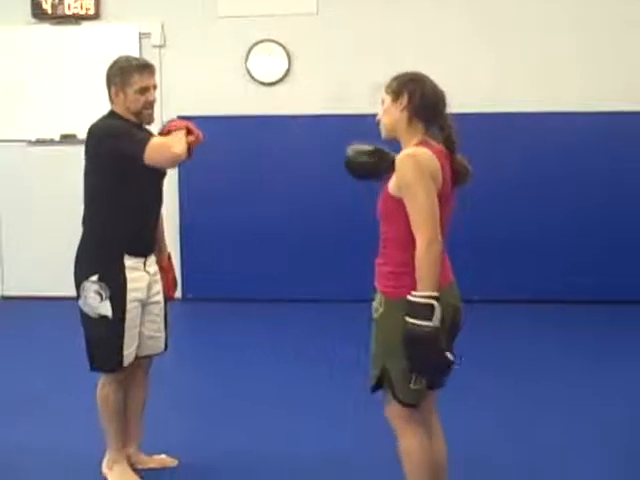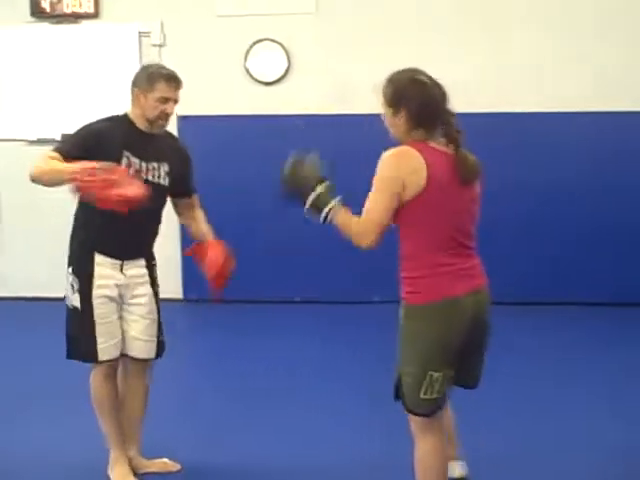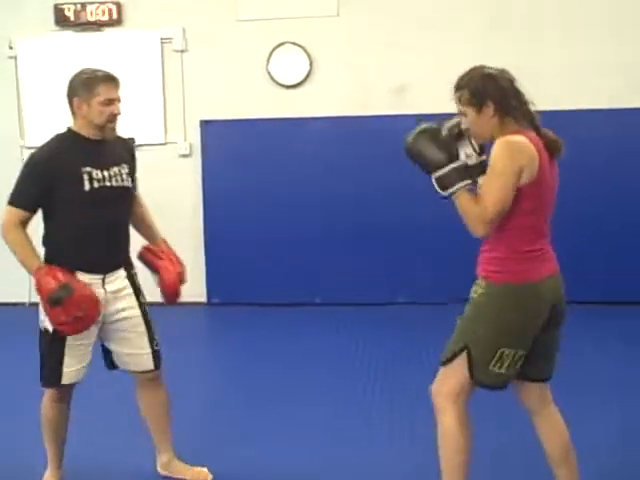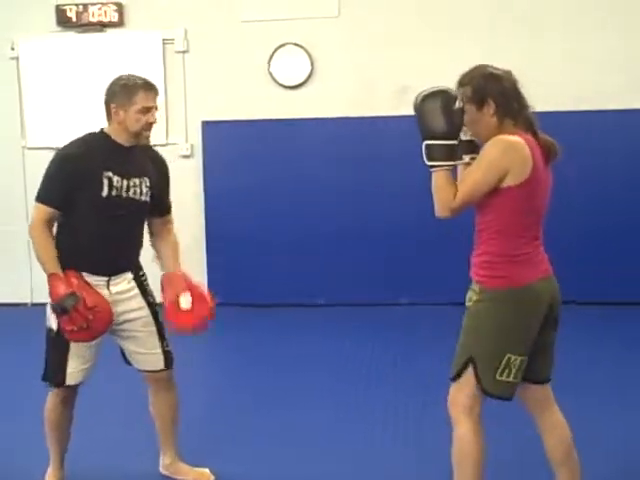
dt=1s
person 1, frame 1
left shoulder: (145, 135)
right shoulder: (108, 133)
right elbow: (172, 154)
left wrist: (163, 255)
right wrist: (180, 133)
left hip: (145, 264)
right hip: (108, 267)
left knee: (141, 362)
right knee: (115, 368)
person 1, frame 2
left shoulder: (174, 151)
right shoulder: (101, 134)
left elbow: (188, 208)
right elbow: (40, 169)
left wrist: (210, 244)
right wrist: (83, 172)
left hip: (140, 266)
right hip: (96, 264)
left knee: (139, 361)
right knee: (104, 363)
person 1, frame 3
left shoulder: (123, 149)
right shoulder: (48, 159)
left wrist: (160, 246)
right wrist: (43, 276)
left hip: (121, 280)
right hip: (73, 286)
left knee: (148, 373)
right knee: (59, 387)
person 1, frame 4
left shoulder: (153, 163)
right shoulder: (74, 158)
left elbow: (161, 226)
right elbow: (40, 223)
left wrist: (175, 274)
right wrist: (58, 281)
left hip: (129, 283)
left knee: (161, 374)
right knee: (64, 387)
person 2, frame 1
left shoulder: (413, 160)
right shoulder: (432, 154)
left elbow: (429, 241)
left wrist: (423, 316)
right wrist: (388, 166)
left hip: (408, 301)
right hip: (426, 296)
left knee: (403, 415)
right knee: (422, 411)
person 2, frame 2
left shoulder: (398, 161)
right shoulder: (463, 161)
left elbow: (366, 234)
left wrist: (320, 197)
left hip: (431, 305)
right hip: (473, 296)
left knee: (424, 421)
right knee: (429, 407)
person 2, frame 3
left shoulder: (511, 147)
right shoulder: (536, 144)
left elbow: (482, 224)
left wrist: (448, 170)
right wrist: (469, 168)
left hip: (509, 289)
right hip: (542, 285)
left knee: (447, 393)
right knee: (537, 399)
person 2, frame 4
left shoulder: (505, 148)
right shoulder: (530, 146)
left elbow: (447, 206)
right elbow: (474, 193)
left wrist: (438, 143)
right wrist: (463, 149)
left hip: (505, 294)
right hip: (536, 287)
left knee: (462, 405)
right knee: (538, 398)
